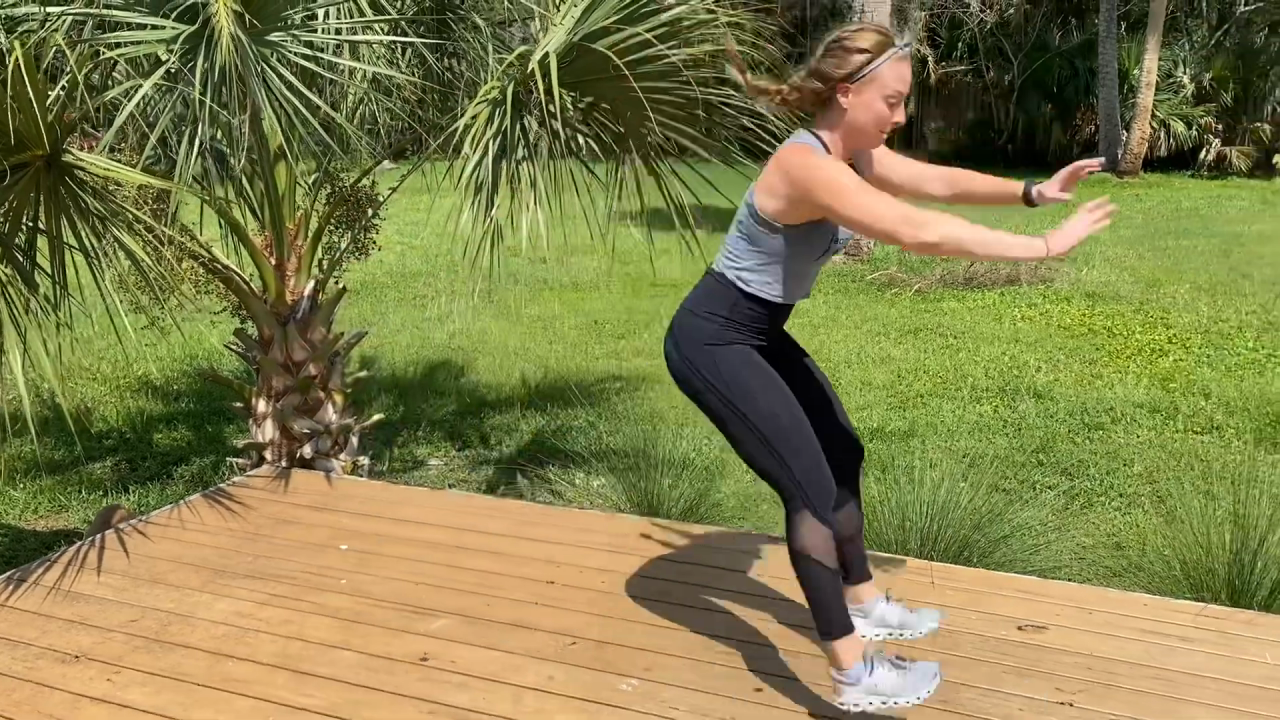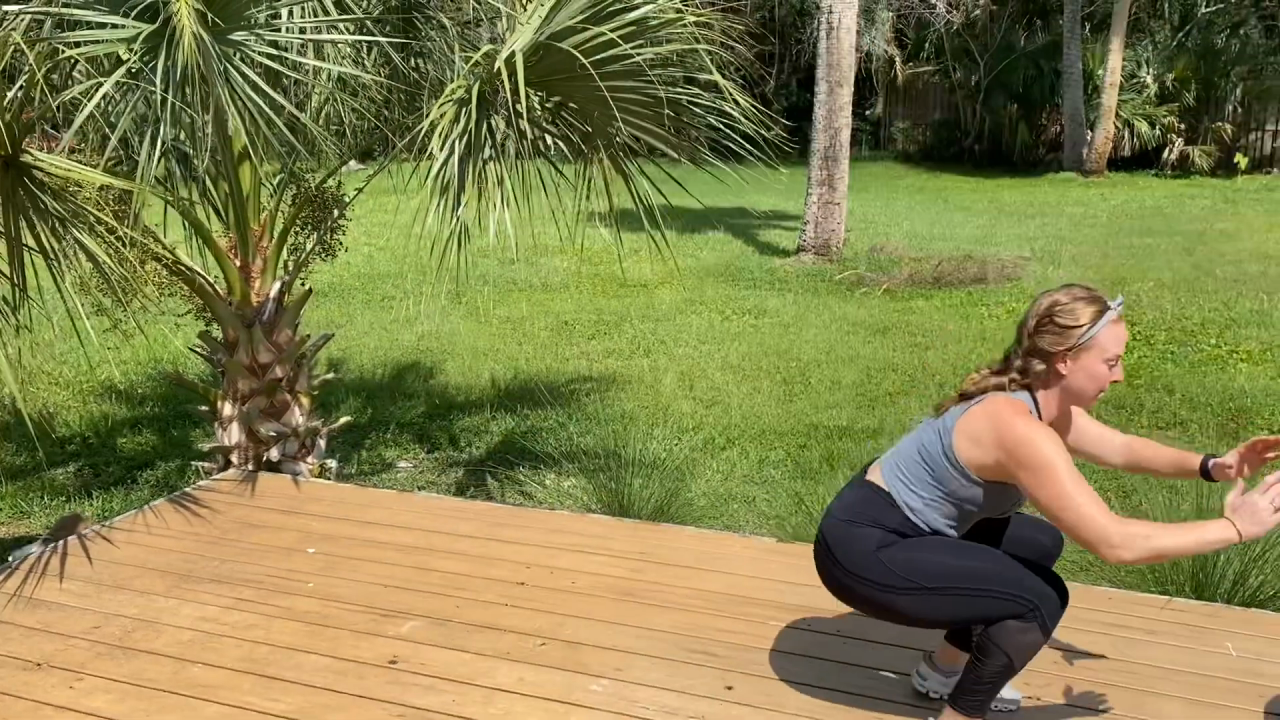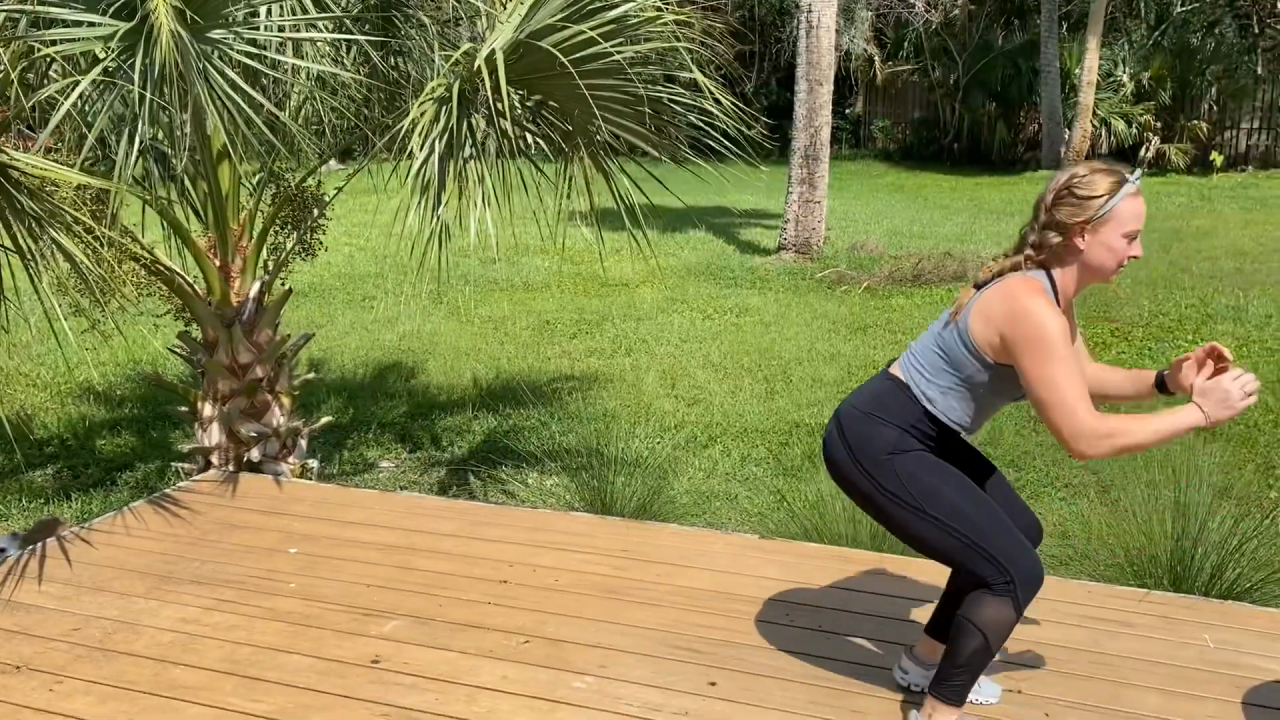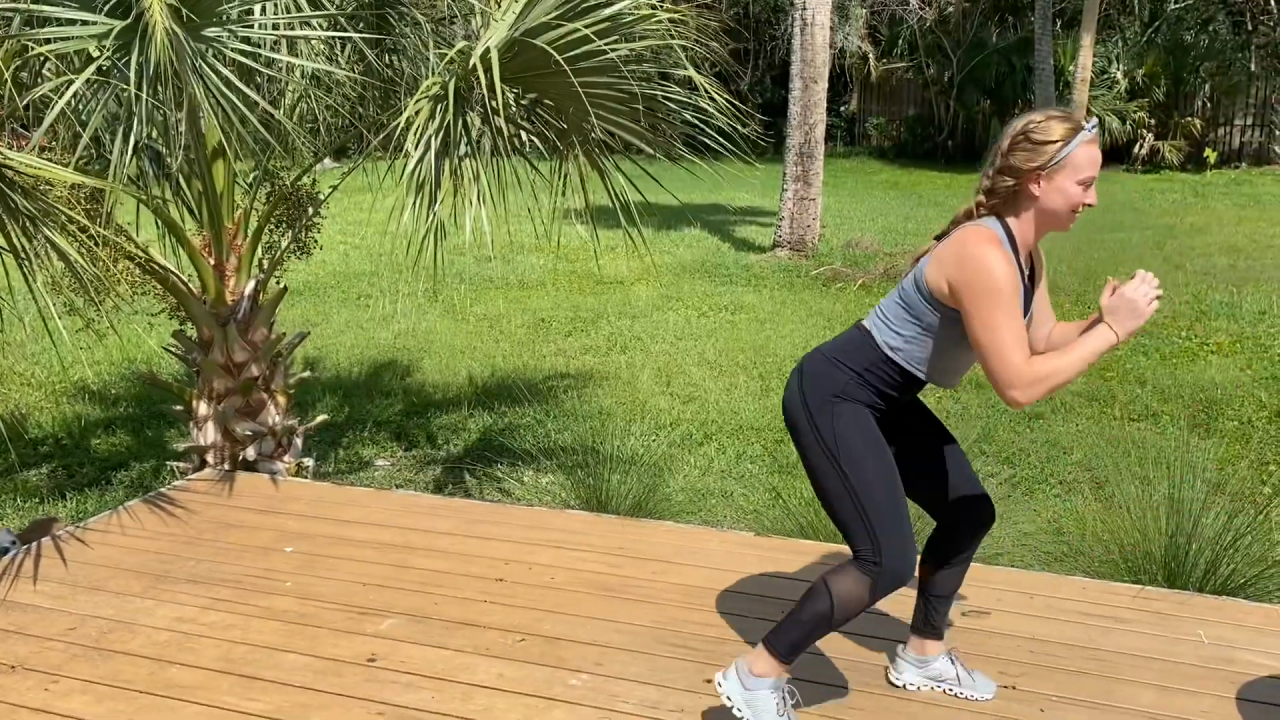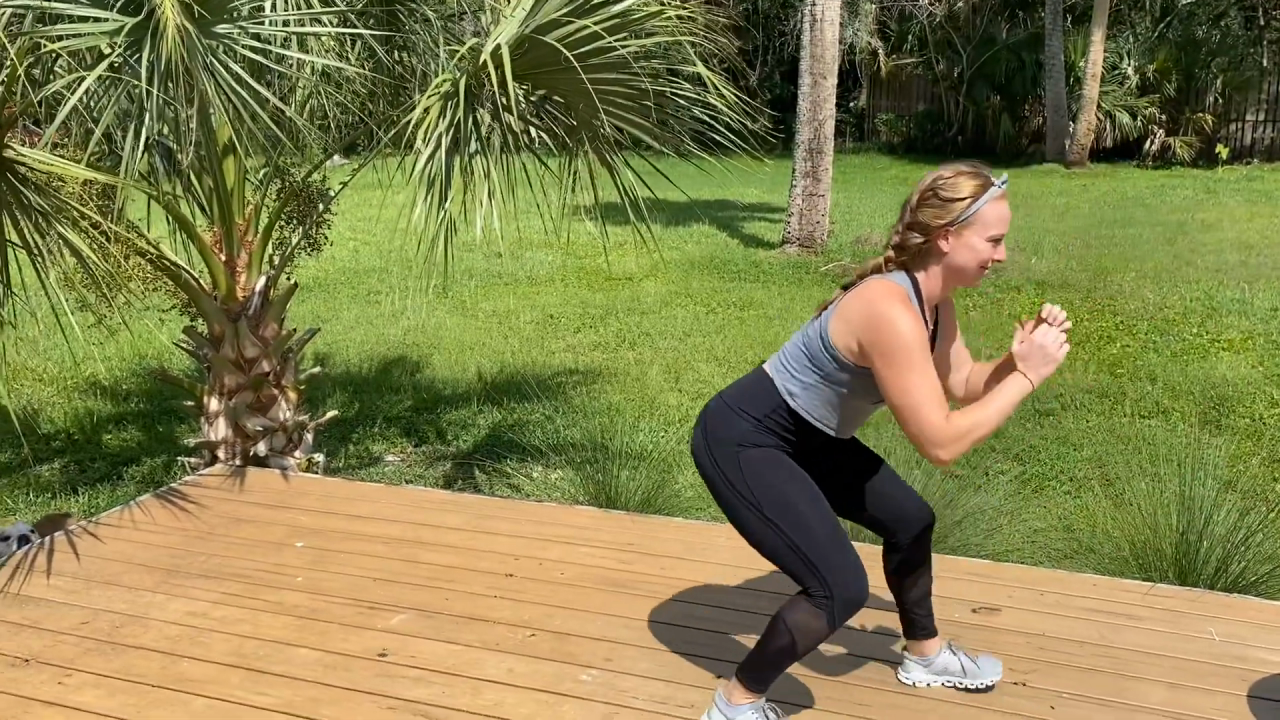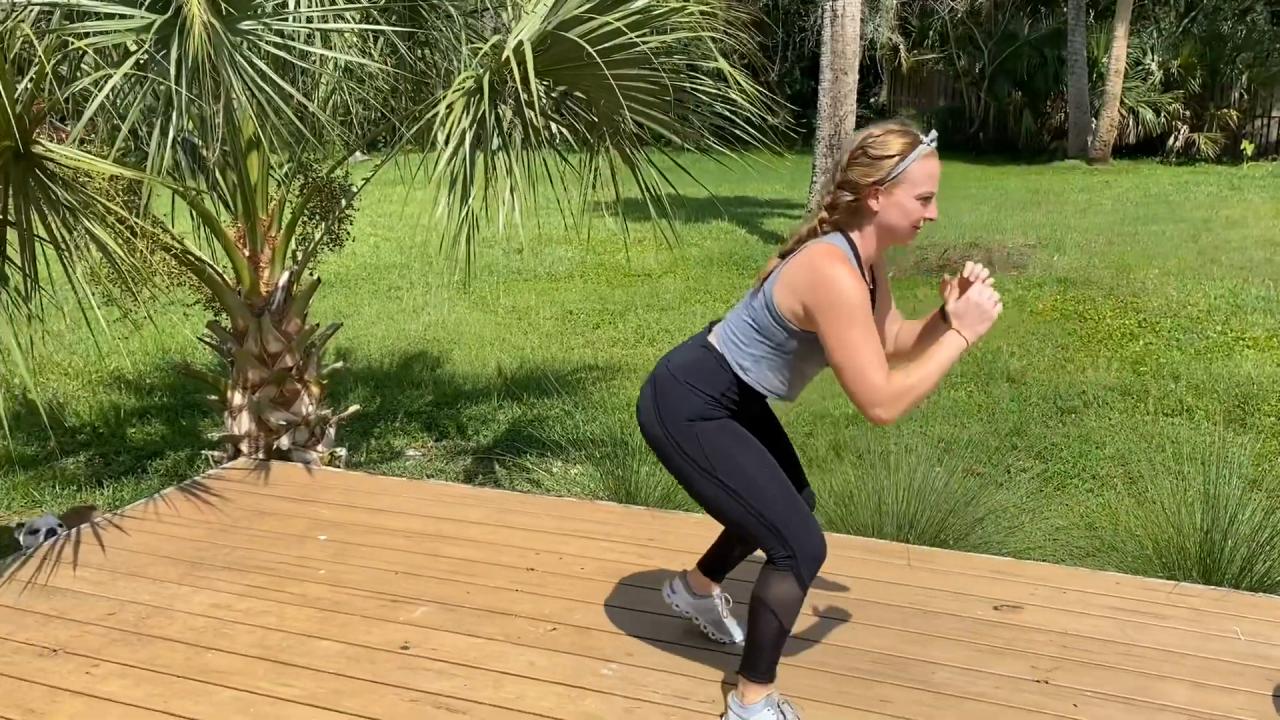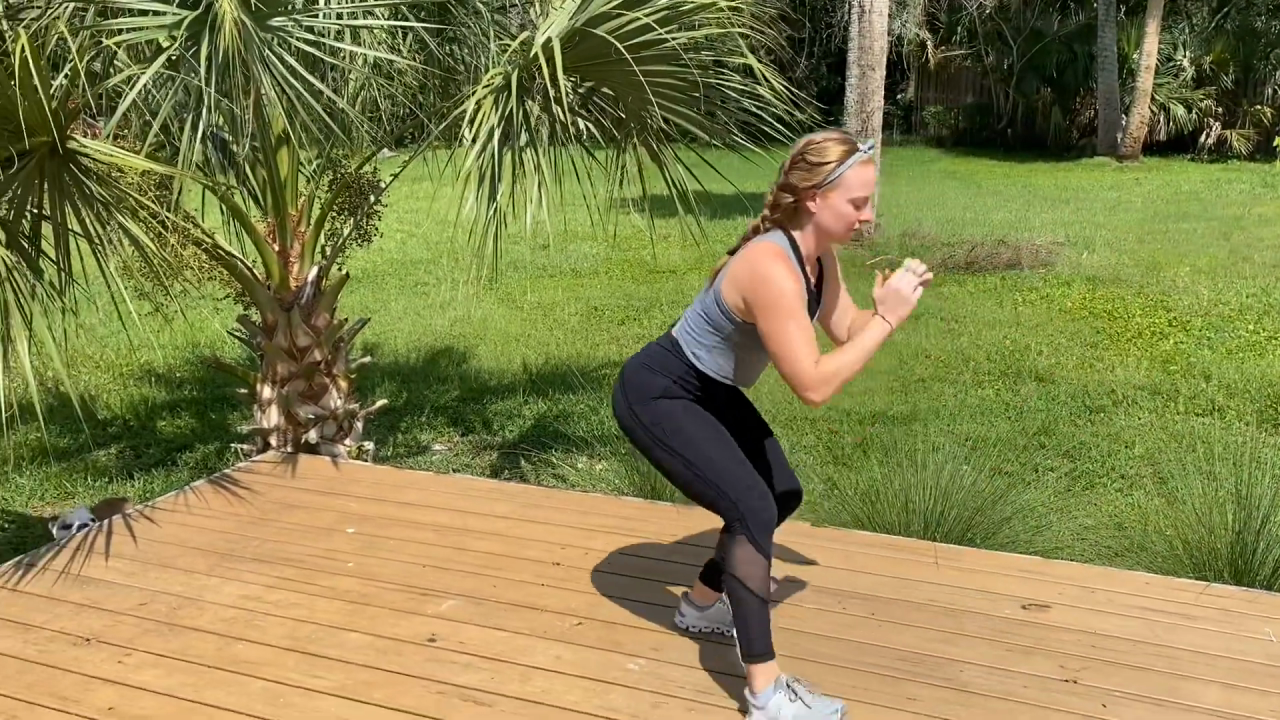
dt=0.4s
person 1, frame 1
left shoulder: (852, 154)
right shoulder: (806, 166)
left elbow: (938, 182)
right elbow: (919, 234)
left wrist: (1034, 192)
right wrist: (1042, 245)
left hip: (757, 336)
right hip: (711, 340)
left knee: (842, 457)
right knee: (813, 484)
left ankle: (861, 600)
person 1, frame 2
left shoulder: (1043, 397)
right shoulder: (1018, 428)
left elbow: (1118, 447)
right elbow: (1114, 542)
left wrist: (1210, 465)
right wrist: (1234, 528)
left hip: (904, 526)
right hip: (861, 551)
left knee: (1042, 547)
right knee: (1041, 599)
left ankle: (943, 668)
person 1, frame 3
left shoulder: (1045, 287)
right shoulder: (1031, 308)
left elbow: (1084, 379)
right elbow: (1087, 437)
left wrist: (1170, 379)
right wrist: (1199, 411)
left hip: (911, 433)
right hip: (874, 445)
left knee: (1017, 534)
right knee: (1017, 572)
left ankle: (925, 661)
person 1, frame 4
left shoulder: (1022, 244)
right shoulder: (985, 255)
left elbow: (1041, 341)
right elbow: (1018, 385)
left wrist: (1104, 320)
right wrist: (1113, 331)
left hip: (880, 397)
right hip: (832, 396)
left knee: (970, 514)
right knee: (889, 560)
left ankle: (922, 655)
person 1, frame 5
left shoulder: (931, 296)
right shoulder: (891, 312)
left elbow: (962, 384)
right elbow: (941, 442)
left wrist: (1019, 356)
right wrist: (1028, 377)
left hip: (800, 433)
right hip: (738, 441)
left knee: (909, 520)
right knee: (840, 588)
left ankle: (924, 653)
person 1, frame 6
left shoulder: (860, 254)
right shoulder: (833, 274)
left elbow: (892, 345)
right elbow: (882, 403)
left wrist: (948, 314)
right wrist: (962, 334)
left hip: (729, 394)
right hip: (686, 409)
left knee: (790, 506)
right knee: (800, 548)
left ankle: (693, 588)
person 1, frame 7
left shoulder: (815, 254)
right shoulder: (772, 268)
left elbow: (847, 332)
right elbow: (814, 385)
left wrist: (890, 305)
right wrist: (888, 318)
left hip: (704, 388)
right hip: (653, 394)
left knee: (782, 492)
right knee: (753, 510)
left ankle: (704, 603)
